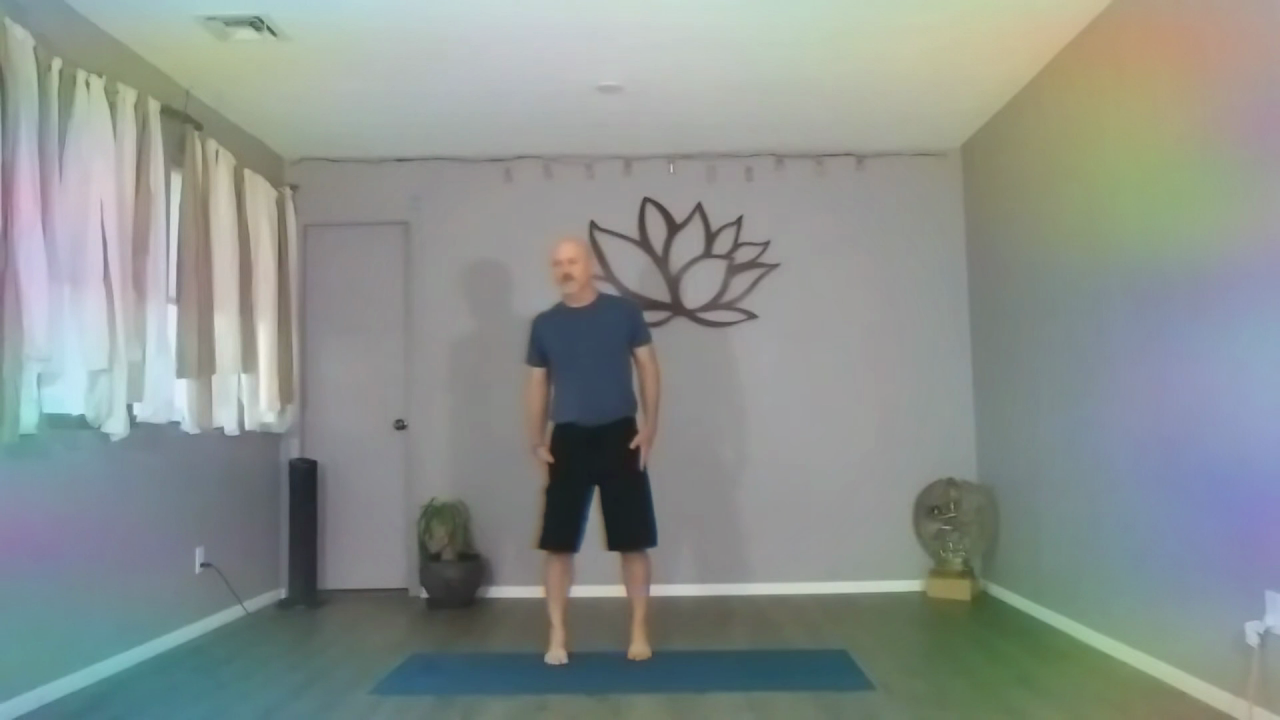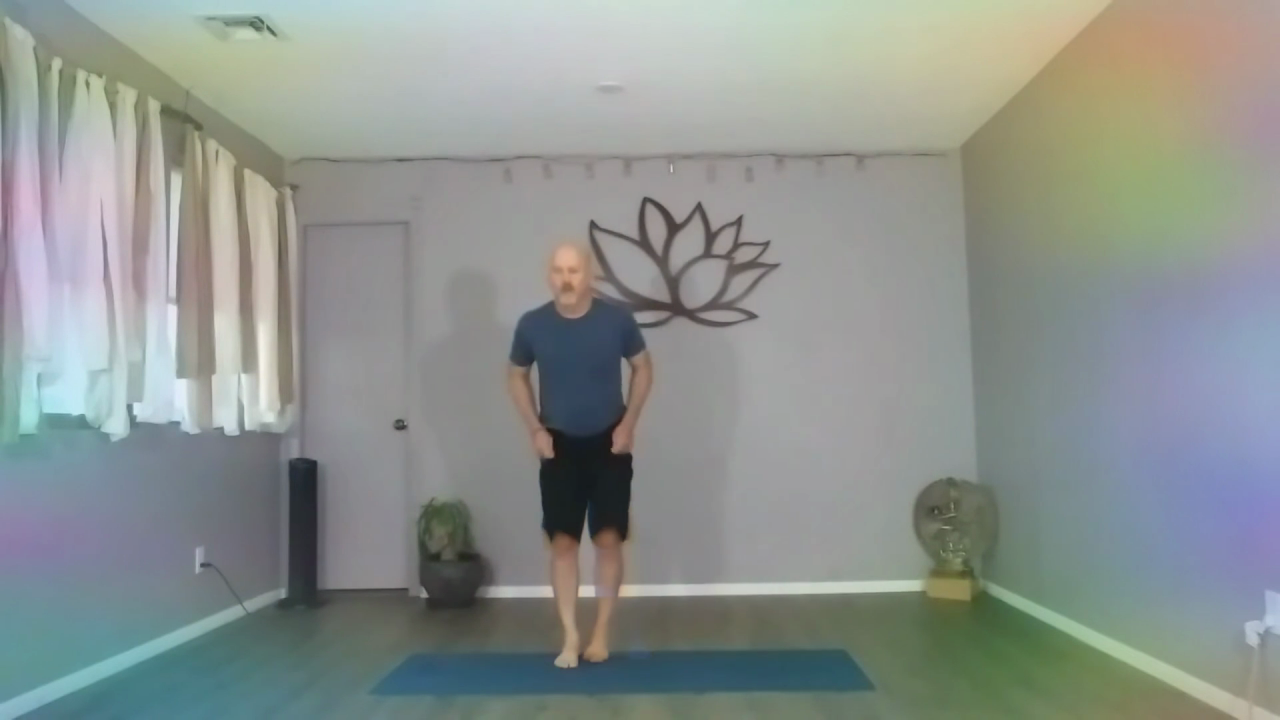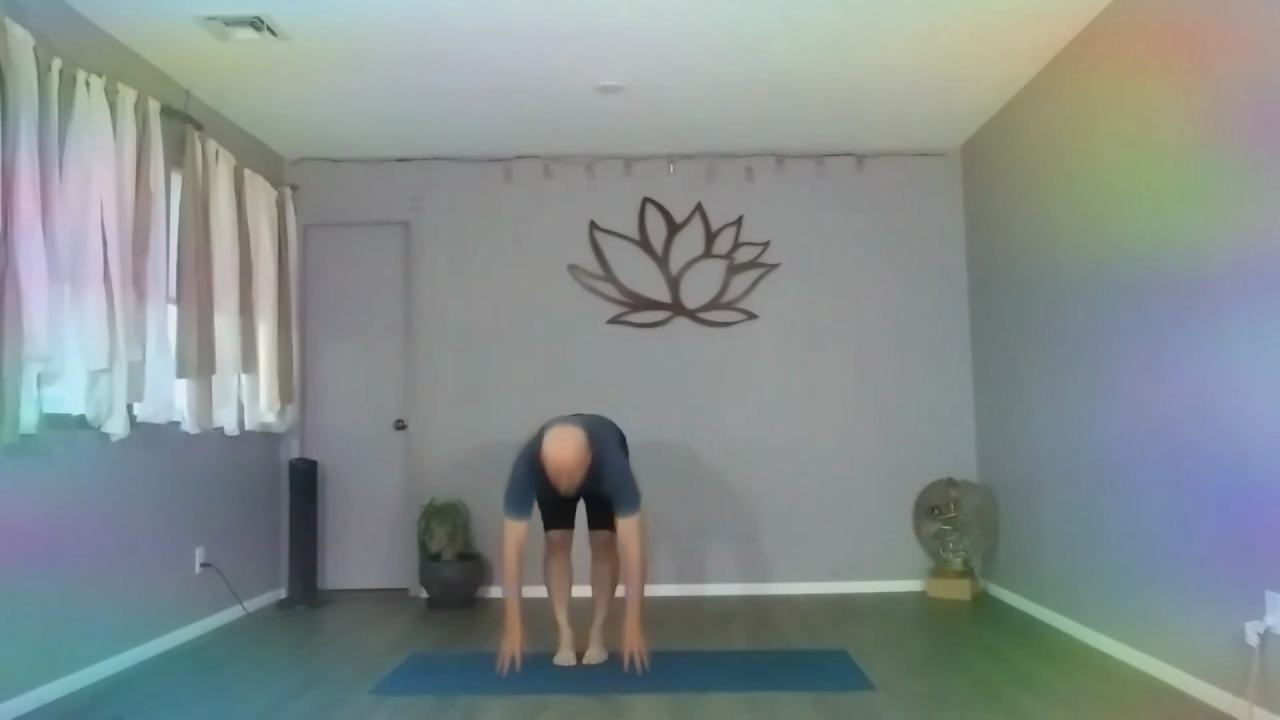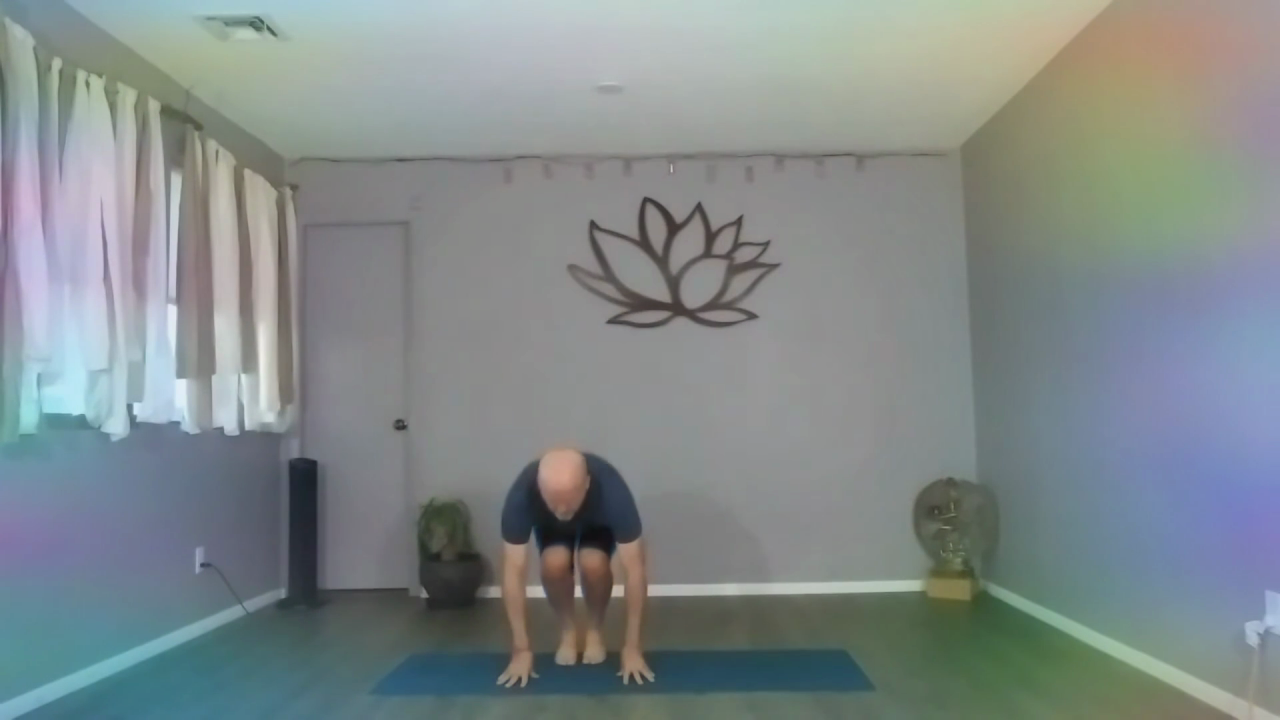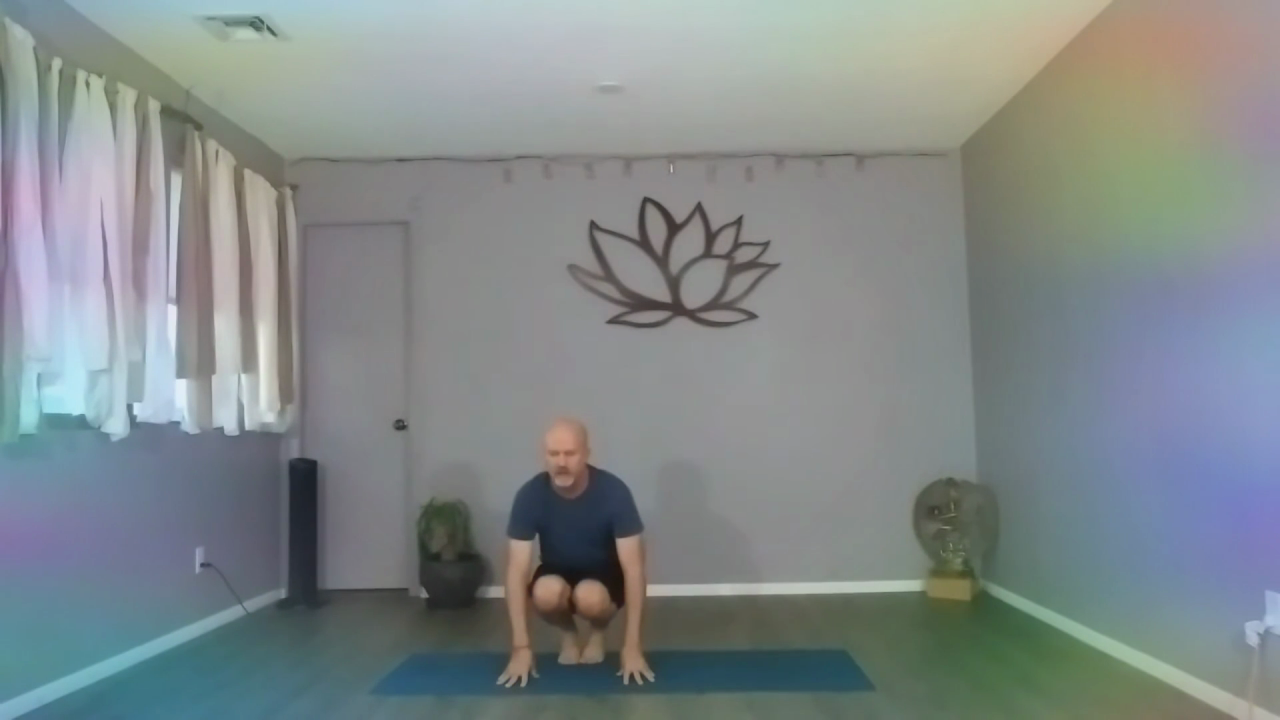
dt=1s
person 1, frame 1
left shoulder: (624, 311)
right shoulder: (544, 324)
left elbow: (647, 368)
right elbow: (537, 385)
left wrist: (649, 425)
right wrist: (537, 441)
left hip: (619, 435)
right hip: (568, 439)
left knee: (633, 542)
right knee: (557, 543)
left ankle: (639, 631)
right ankle: (558, 635)
person 1, frame 2
left shoulder: (617, 319)
right shoulder: (532, 325)
left elbow: (643, 369)
right elbow: (517, 376)
left wrist: (629, 422)
right wrist: (534, 428)
left hip: (609, 444)
right hip: (559, 447)
left knee: (608, 539)
right knee: (562, 541)
left ankle: (602, 631)
right ankle: (570, 637)
person 1, frame 3
left shoulder: (611, 463)
right shoulder: (527, 466)
left elbow: (632, 544)
right elbow: (512, 546)
left wrist: (632, 622)
right wrist: (513, 624)
left knee: (604, 542)
right knee: (556, 542)
left ankle: (597, 633)
right ankle: (565, 635)
person 1, frame 4
left shoulder: (612, 492)
right shoulder: (522, 495)
left elbow: (635, 570)
right elbow: (513, 573)
left wrist: (632, 648)
right wrist: (521, 650)
left hip: (598, 525)
right hip: (550, 527)
left knee: (593, 563)
right knee: (555, 563)
left ankle: (594, 629)
right ankle: (568, 629)
person 1, frame 5
left shoulder: (614, 492)
right shoulder: (530, 495)
left elbow: (633, 566)
right elbow: (517, 569)
left wrist: (632, 646)
right wrist: (521, 647)
left hip: (604, 575)
right hip: (558, 572)
left knee: (589, 598)
right knee: (545, 594)
left ankle: (597, 632)
right ankle: (569, 633)
